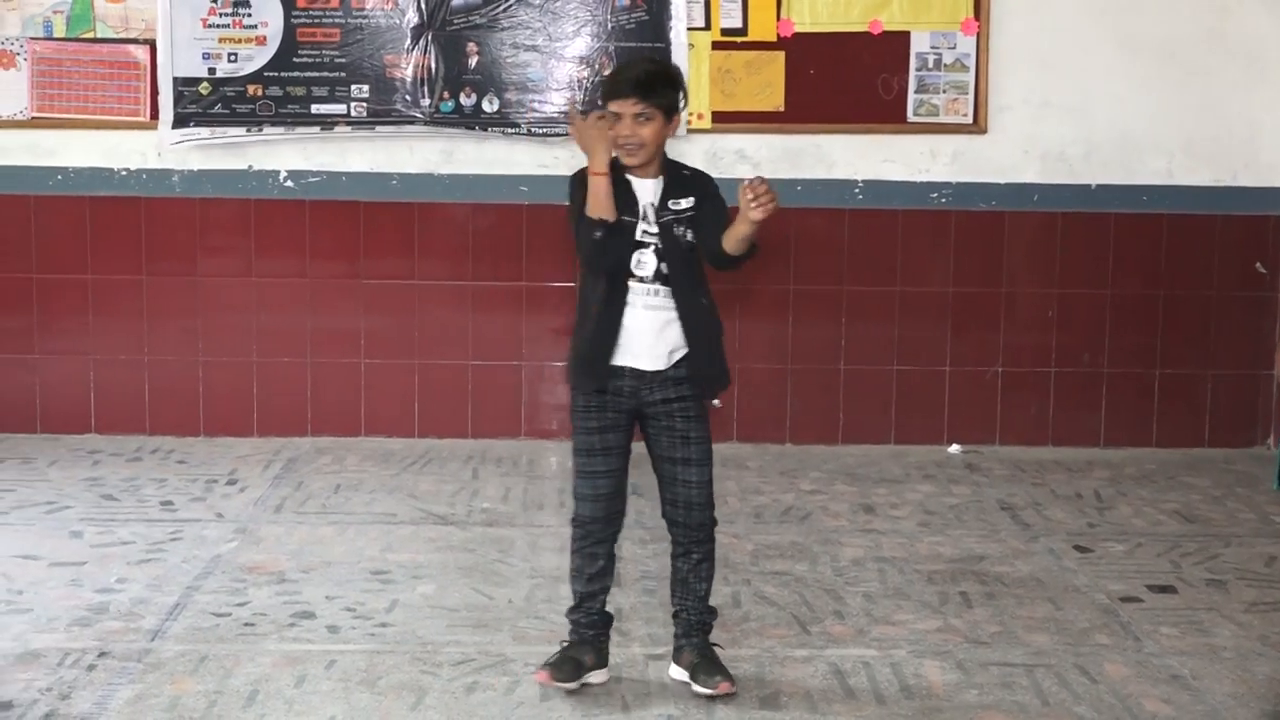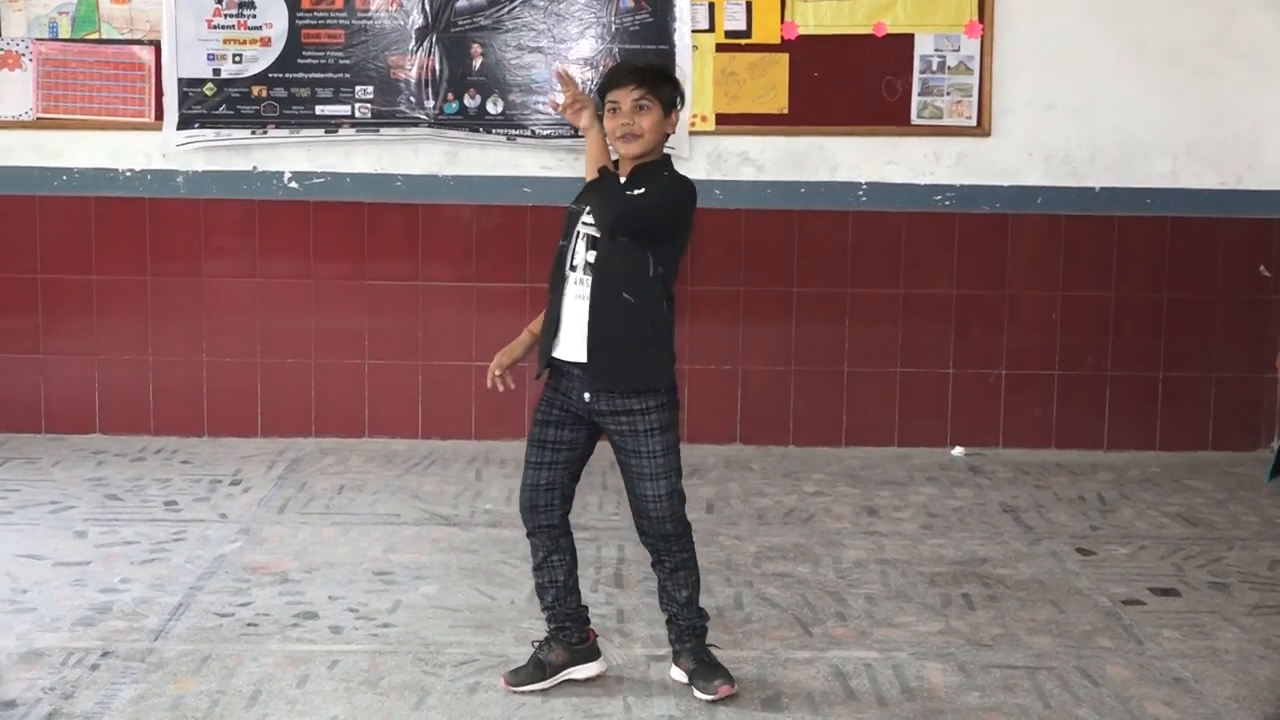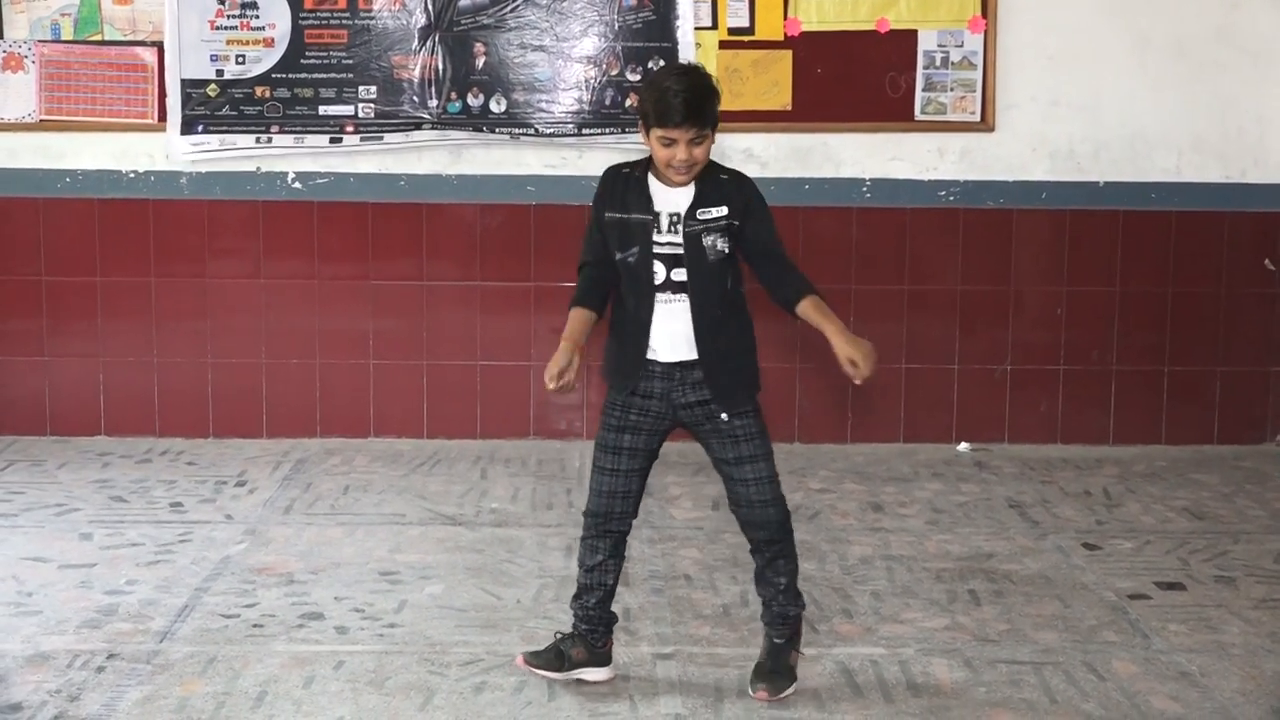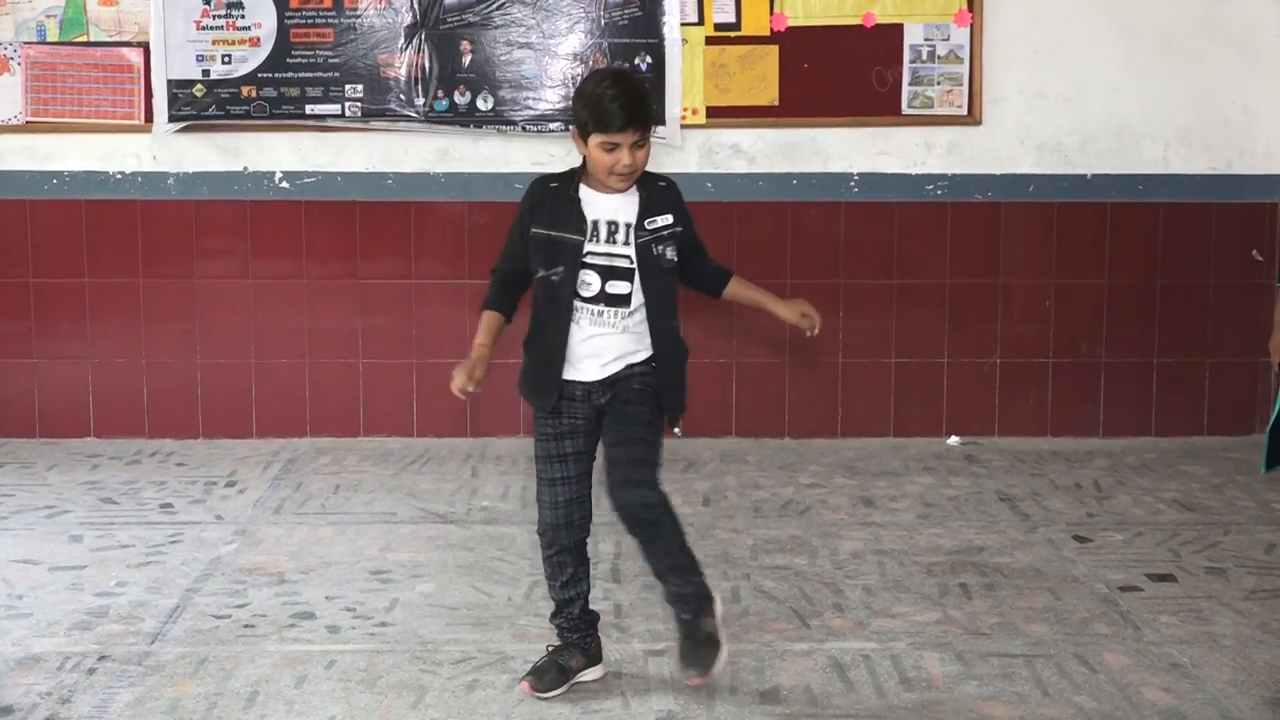
dt=1s
person 1, frame 1
left shoulder: (695, 189)
right shoulder: (595, 183)
left elbow: (725, 253)
right elbow: (603, 245)
left wrist: (751, 214)
right wrist: (598, 164)
left hip: (678, 380)
right hip: (603, 379)
left knee: (692, 517)
right knee: (596, 513)
left ankle: (693, 644)
right ankle: (588, 641)
person 1, frame 2
left shoulder: (671, 192)
right shoulder: (601, 190)
left elbow: (611, 214)
left wrist: (591, 129)
right wrist: (521, 344)
left hip: (636, 388)
right hip: (566, 380)
left knee: (663, 522)
right knee: (541, 509)
left ankle: (689, 648)
right ankle: (569, 640)
person 1, frame 3
left shoulder: (734, 194)
right shoulder: (618, 188)
left elbow: (778, 273)
right elbow: (593, 280)
left wrist: (838, 334)
right wrist: (570, 344)
left hip: (719, 382)
right hip: (639, 381)
left knee: (766, 515)
right knee: (605, 515)
left ankle: (782, 634)
right ankle: (589, 640)
person 1, frame 4
left shoulder: (663, 199)
right shoulder: (545, 199)
left elbow: (701, 272)
right elbow: (508, 283)
left wrist: (777, 305)
right wrist: (477, 355)
left hip: (635, 375)
right hip: (562, 385)
left knee: (632, 490)
right knee: (559, 522)
left ankle: (694, 608)
right ankle: (577, 643)
